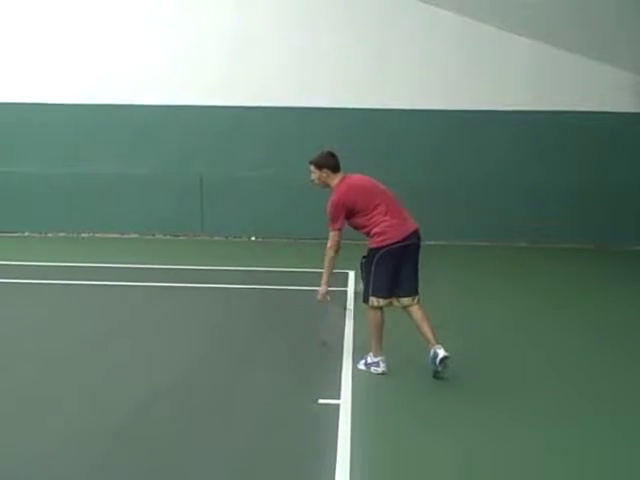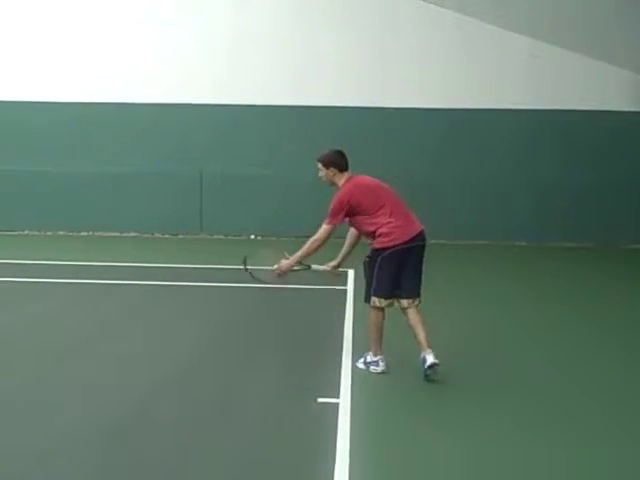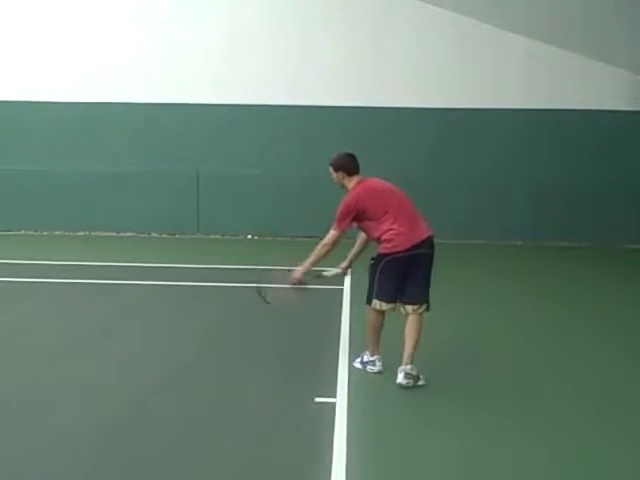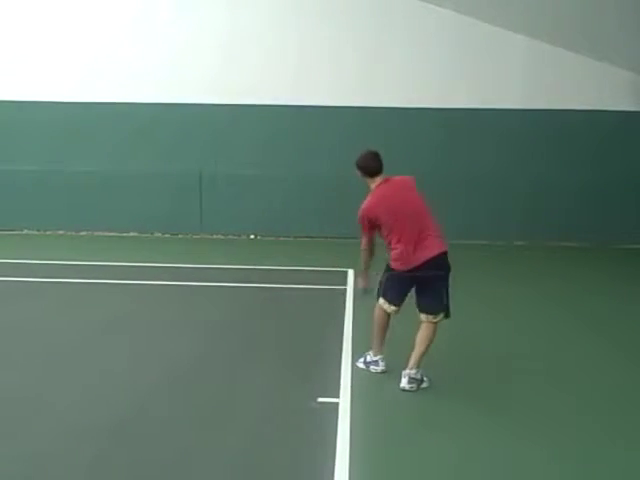
dt=0.3s
person 1, frame 1
left shoulder: (338, 199)
right shoulder: (359, 180)
left elbow: (333, 246)
left wrist: (325, 282)
right wrist: (368, 261)
left hip: (386, 243)
right hip: (411, 235)
left knee: (375, 302)
right knee: (409, 300)
left ankle: (376, 359)
right ankle: (436, 349)
person 1, frame 2
left shoulder: (344, 195)
right shoulder: (363, 182)
left elbow: (321, 238)
left wrist: (291, 262)
right wrist: (339, 260)
left hip: (391, 243)
right hip: (416, 237)
left knee: (377, 302)
right knee: (409, 302)
left ankle: (375, 358)
right ankle: (427, 353)
person 1, frame 3
left shoulder: (351, 200)
right shoulder: (378, 184)
left elbow: (329, 242)
left wrist: (303, 269)
right wrist: (349, 261)
left hip: (394, 250)
right hip: (423, 243)
left knee: (378, 305)
right knee: (414, 310)
left ankle: (373, 358)
right ankle: (407, 369)
person 1, frame 4
left shoulder: (367, 208)
right shoulder: (407, 182)
left elbow: (367, 247)
left wrist: (363, 276)
left hip: (403, 264)
right hip: (436, 258)
left knee: (384, 304)
right knee: (430, 318)
left ankle: (374, 358)
right ankle: (410, 373)
